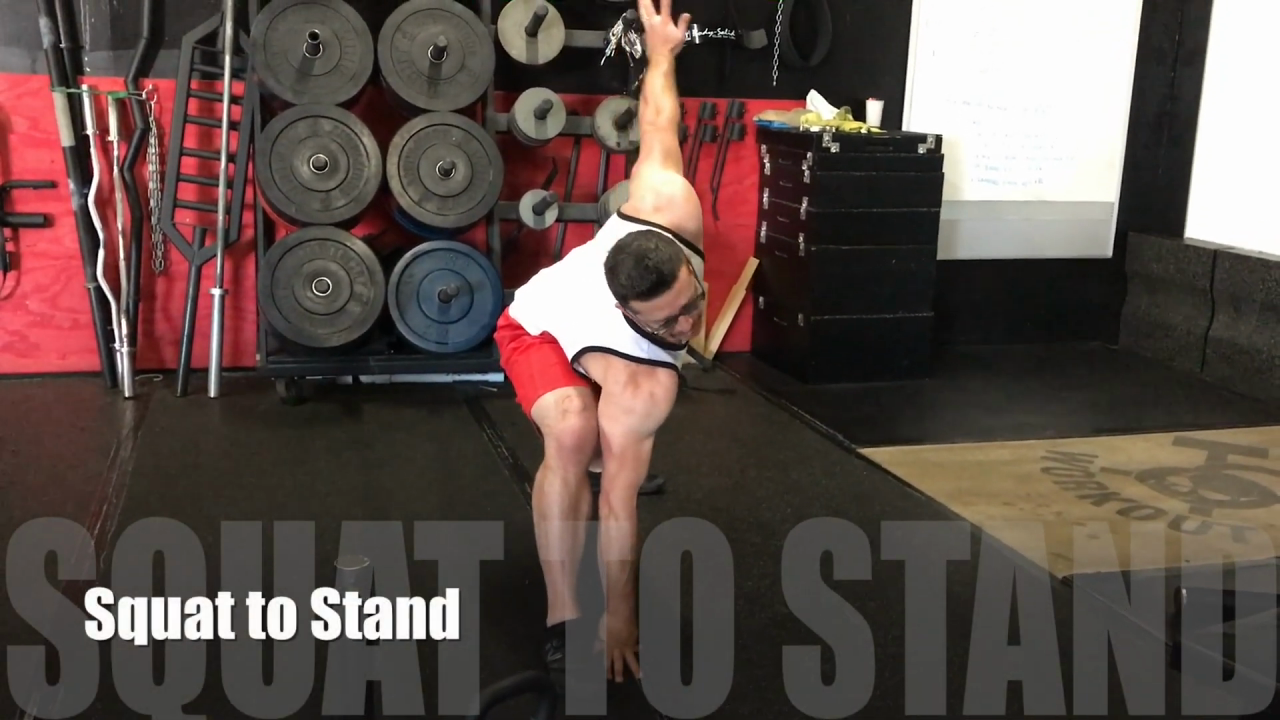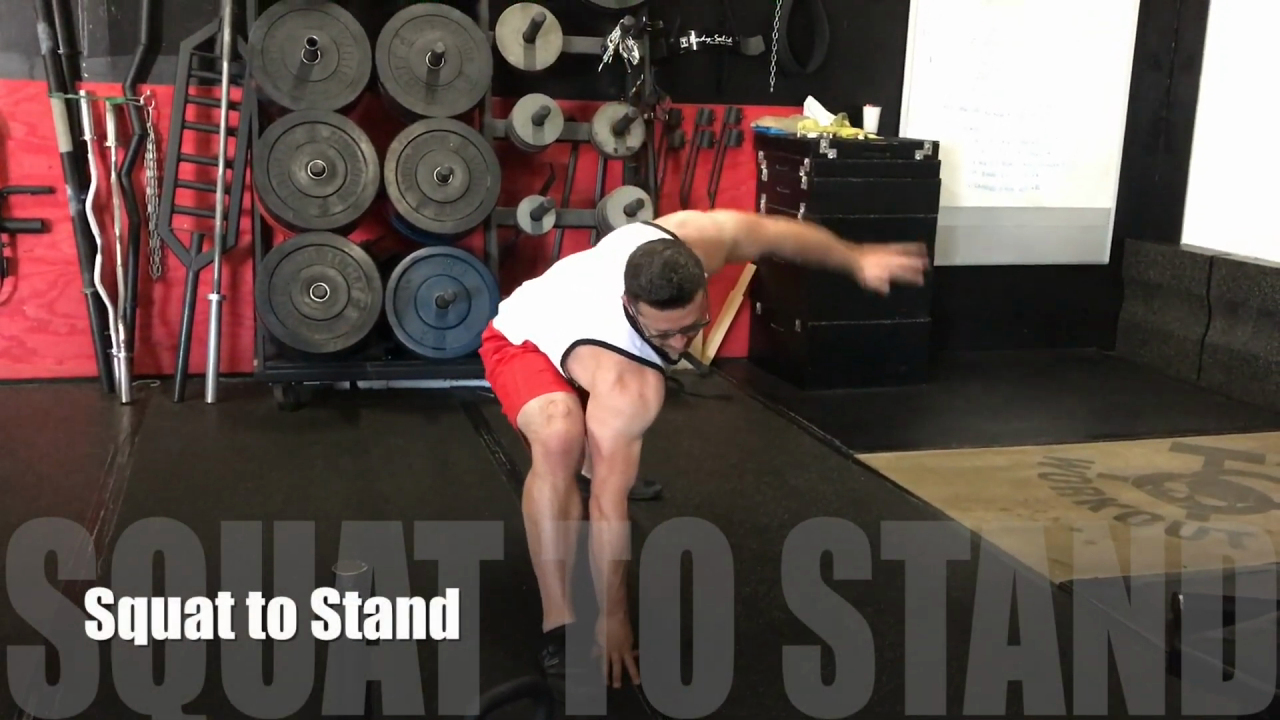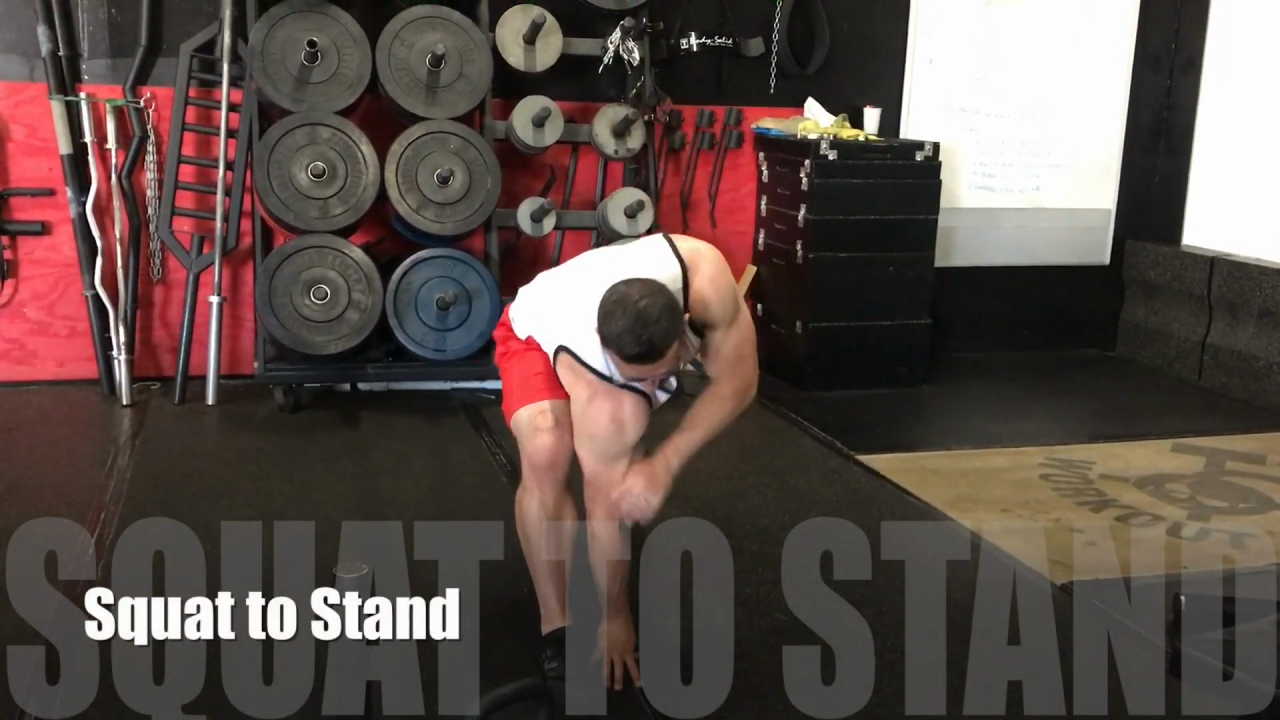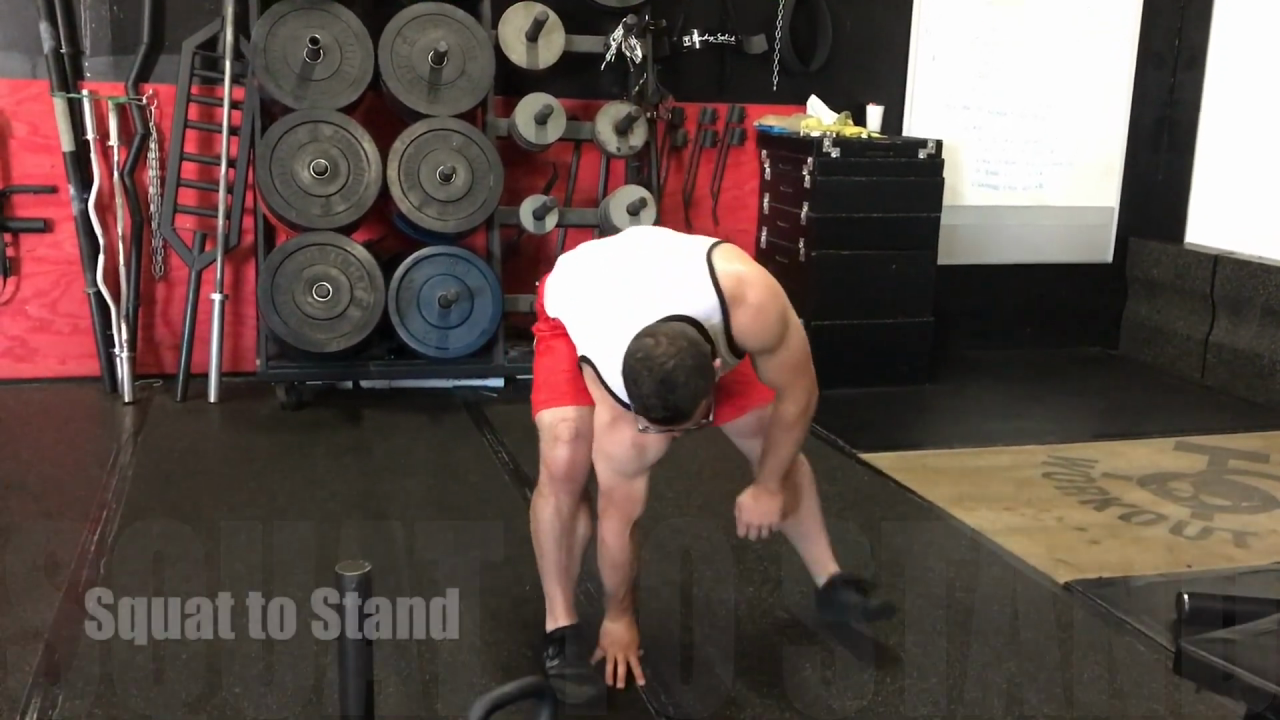
dt=0.4s
person 1, frame 1
left shoulder: (670, 212)
right shoulder: (643, 382)
left elbow: (658, 132)
right elbow: (617, 498)
right wrist: (620, 618)
left hip: (575, 293)
right hip: (537, 327)
left knee: (622, 436)
right knee: (574, 436)
right ankle: (564, 618)
person 1, frame 2
left shoulder: (685, 242)
right shoulder: (626, 379)
left elbow: (760, 231)
right elbow: (606, 504)
left wrist: (857, 259)
right wrist: (614, 619)
left hip: (570, 308)
right hip: (521, 338)
right knee: (559, 433)
right ankle: (558, 624)
person 1, frame 3
left shoulder: (704, 274)
right shoulder: (602, 397)
left elbow: (737, 377)
right elbow: (603, 508)
left wrist: (665, 464)
right wrist: (615, 620)
right hip: (535, 334)
right knee: (547, 454)
right ankle: (556, 626)
person 1, frame 4
left shoulder: (748, 301)
right shoulder: (621, 411)
left elbow: (797, 389)
right elbow: (619, 514)
left wrist: (766, 487)
right wrist: (619, 617)
right hip: (577, 301)
left knee: (768, 435)
right knee: (564, 463)
left ankle: (831, 582)
right ankle: (561, 628)
